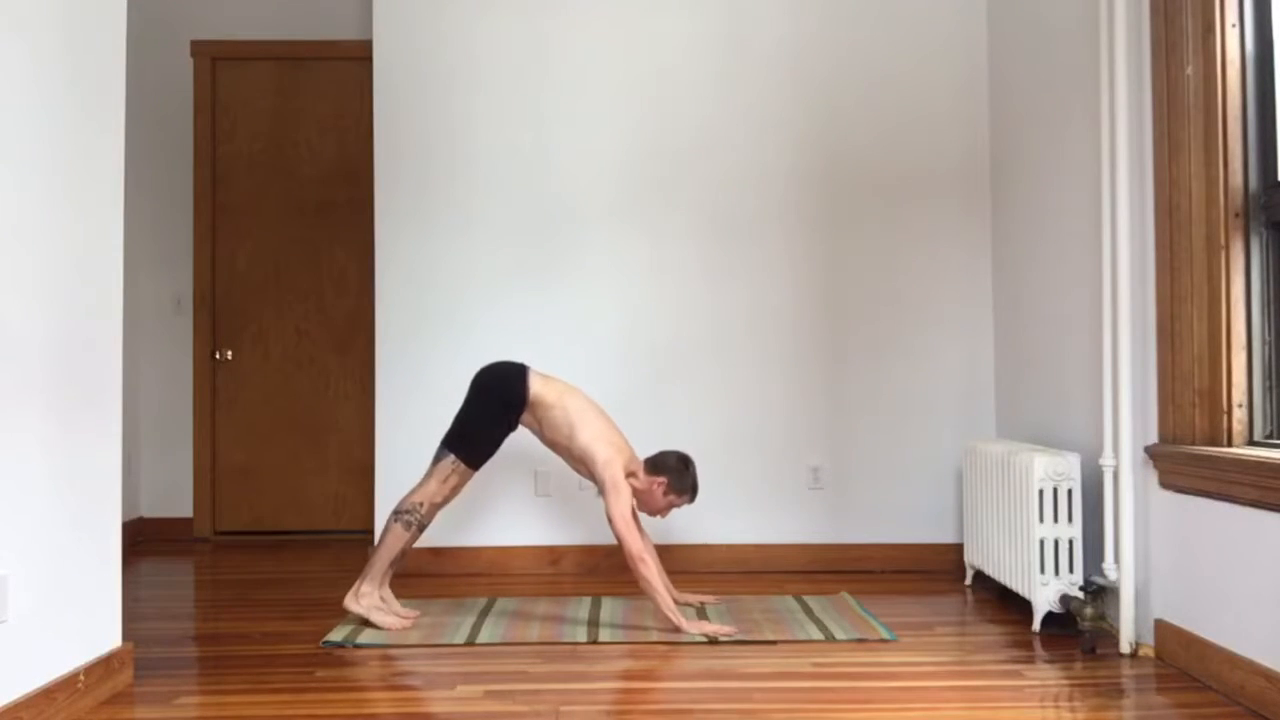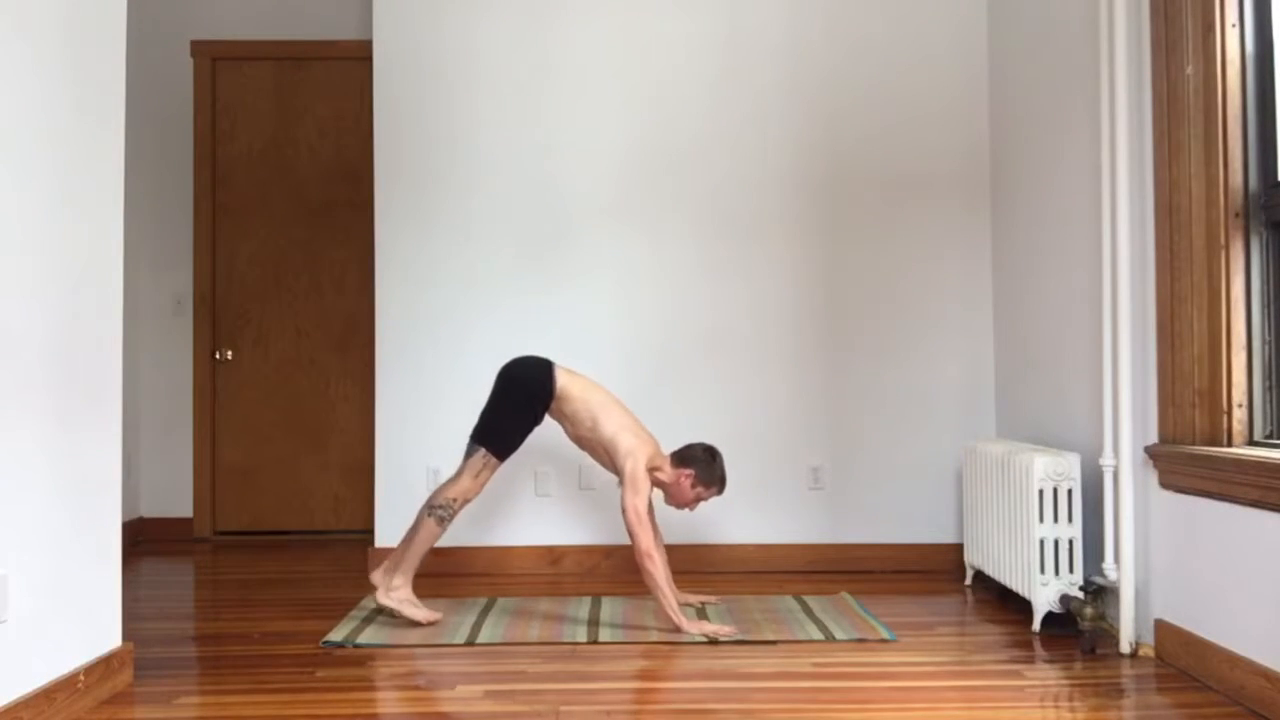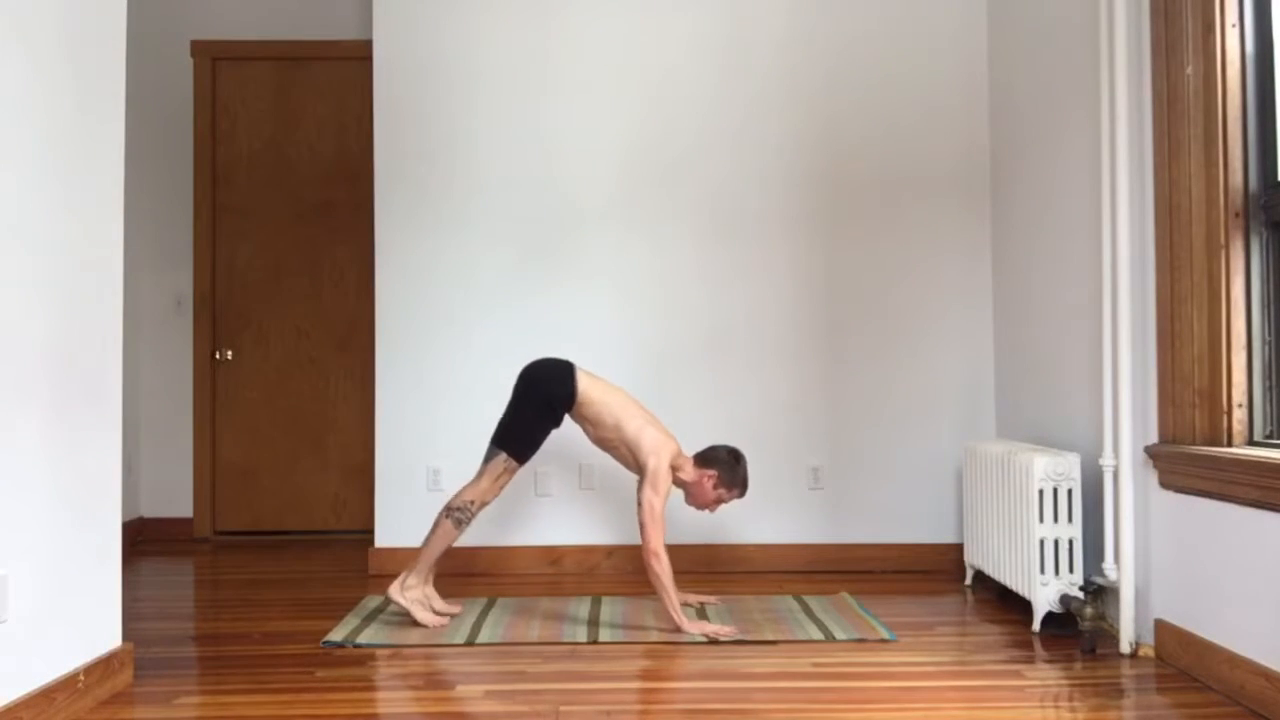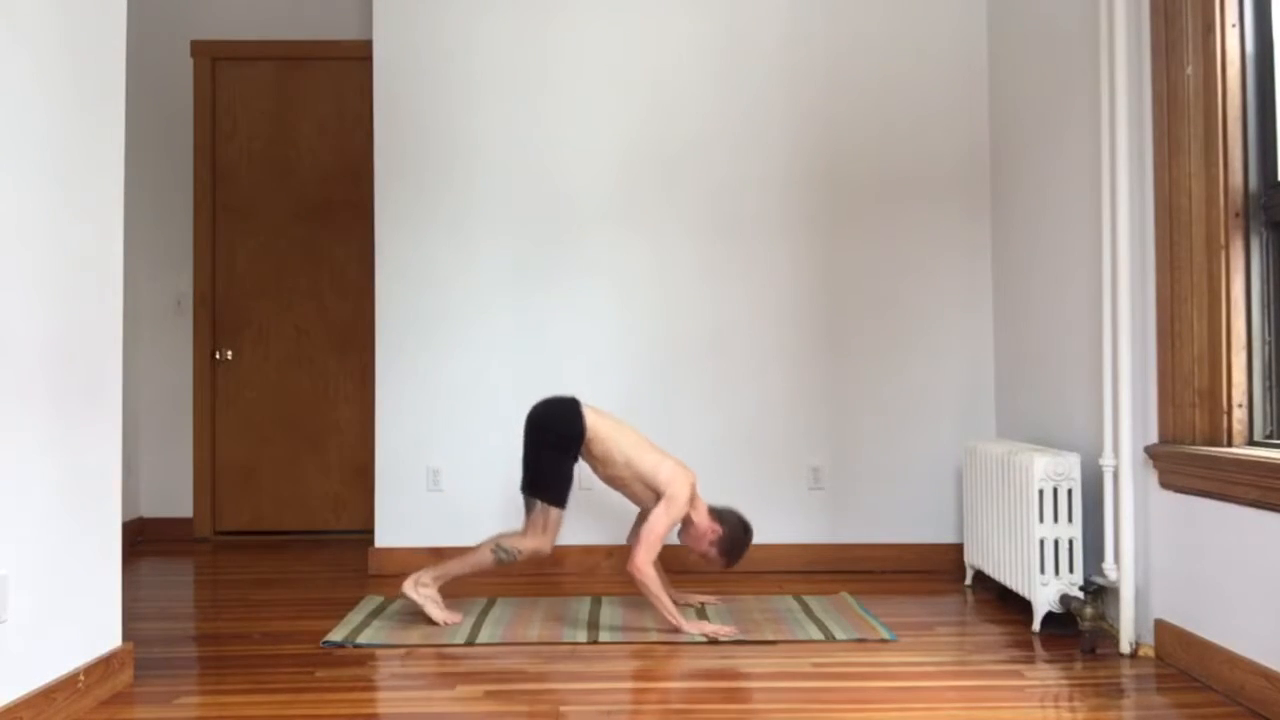
dt=0.5s
person 1, frame 1
left shoulder: (628, 466)
right shoulder: (614, 469)
left elbow: (640, 539)
right elbow: (635, 554)
left wrist: (674, 594)
right wrist: (681, 621)
left hip: (513, 393)
right hip: (504, 389)
left knee: (441, 492)
right knee: (436, 489)
left ankle: (379, 586)
right ankle: (364, 591)
person 1, frame 2
left shoulder: (649, 460)
right shoulder: (638, 463)
left elbow: (652, 535)
right elbow: (645, 551)
left wrist: (675, 593)
right wrist: (681, 621)
left hip: (539, 386)
right hip: (530, 383)
left knee: (465, 483)
right knee: (467, 484)
left ankle: (391, 570)
right ankle: (396, 583)
person 1, frame 3
left shoulder: (666, 457)
right shoulder: (661, 464)
left elbow: (652, 544)
right elbow: (653, 551)
left wrist: (674, 593)
right wrist: (683, 622)
left hip: (556, 387)
right hip: (550, 385)
left knee: (487, 488)
right knee: (486, 487)
left ankle: (421, 580)
right ankle: (410, 584)
person 1, frame 4
left shoulder: (669, 491)
right shoulder: (679, 494)
left elbow: (636, 542)
right elbow: (639, 565)
left wrist: (672, 595)
right wrist: (681, 622)
left hip: (563, 421)
right hip: (560, 424)
left knee: (537, 541)
right knee: (539, 543)
left ankle: (428, 582)
right ankle: (425, 582)
